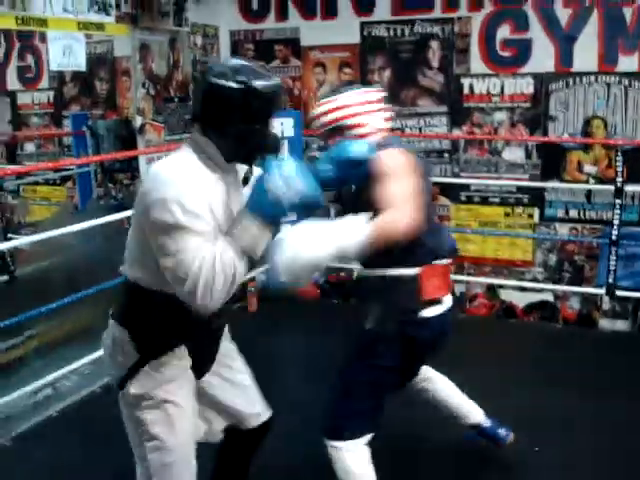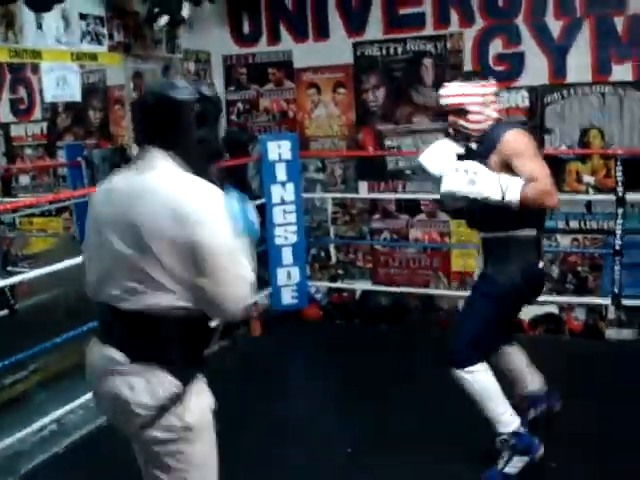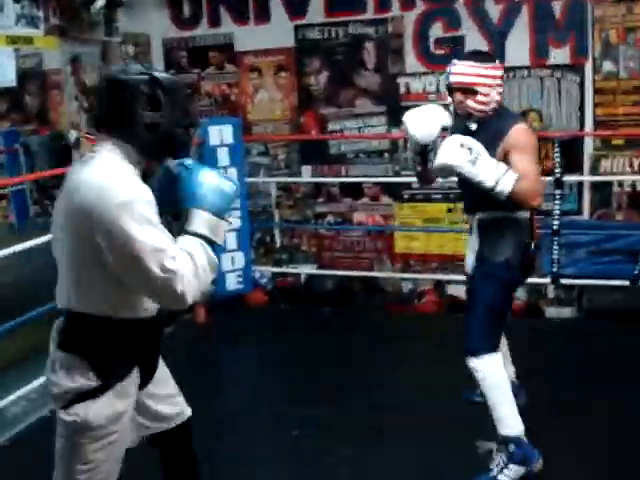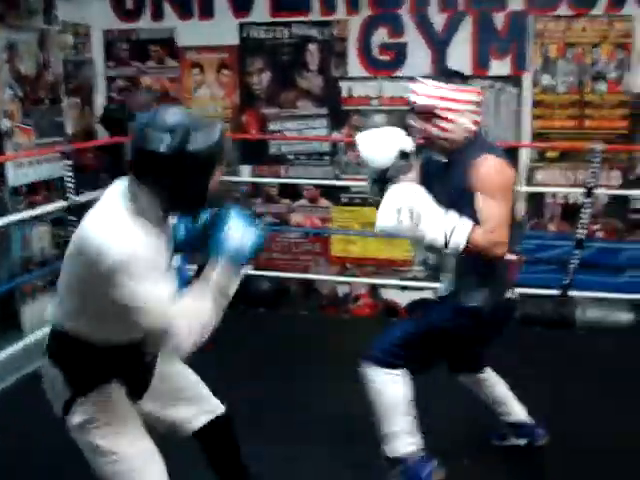
dt=0.5s
person 1, frame 1
left shoulder: (389, 158)
right shoulder: (381, 161)
left elbow: (404, 222)
left wrist: (315, 246)
left hip: (402, 312)
right hip: (428, 303)
left knee: (345, 432)
right knee: (408, 368)
right ankle: (485, 427)
person 1, frame 2
left shoulder: (511, 140)
right shoulder: (472, 146)
left elbow: (547, 195)
right elbow: (467, 206)
left wrist: (486, 183)
right wrist: (446, 179)
left hip: (513, 262)
right hip: (500, 258)
left knee: (464, 354)
right knee: (491, 337)
left ankle: (519, 440)
right ankle: (537, 394)
person 1, frame 3
left shoulder: (514, 130)
right shoulder: (462, 125)
left elbow: (532, 195)
right elbow: (434, 173)
left wrist: (482, 167)
right wrist: (428, 144)
left hip: (505, 242)
right hip: (485, 238)
left knee: (478, 342)
right knee: (486, 318)
right ankle: (506, 385)
person 1, frame 4
left shoulder: (486, 165)
right shoulder: (433, 156)
left elbow: (494, 243)
right elbow: (400, 196)
left wrist: (429, 221)
right wrist: (387, 169)
left hip: (476, 294)
right hip: (471, 288)
left knee: (382, 361)
right knee: (464, 364)
right ankle: (522, 424)
person 2, frame 1
left shoulder: (226, 170)
right shoulder: (176, 185)
right elbow: (205, 290)
right wrist: (261, 217)
left hip: (201, 335)
right hip: (151, 345)
left knee: (251, 422)
person 2, frame 2
left shoulder: (109, 190)
right shoulder: (199, 197)
right elbow: (232, 301)
right wrist: (241, 240)
left hip: (116, 359)
right hip: (157, 373)
person 2, frame 3
left shoulder: (93, 173)
right shoulder: (116, 189)
right elbow: (180, 285)
left wrist: (161, 192)
right wrist: (208, 216)
left hip: (128, 348)
right hip: (99, 364)
left knee: (175, 428)
person 2, frame 4
left shoulder: (135, 192)
right shoulder: (117, 244)
right elbow: (180, 333)
left wrist: (207, 237)
right wrist: (226, 263)
left hip: (133, 344)
right hip: (91, 377)
left knee: (213, 420)
